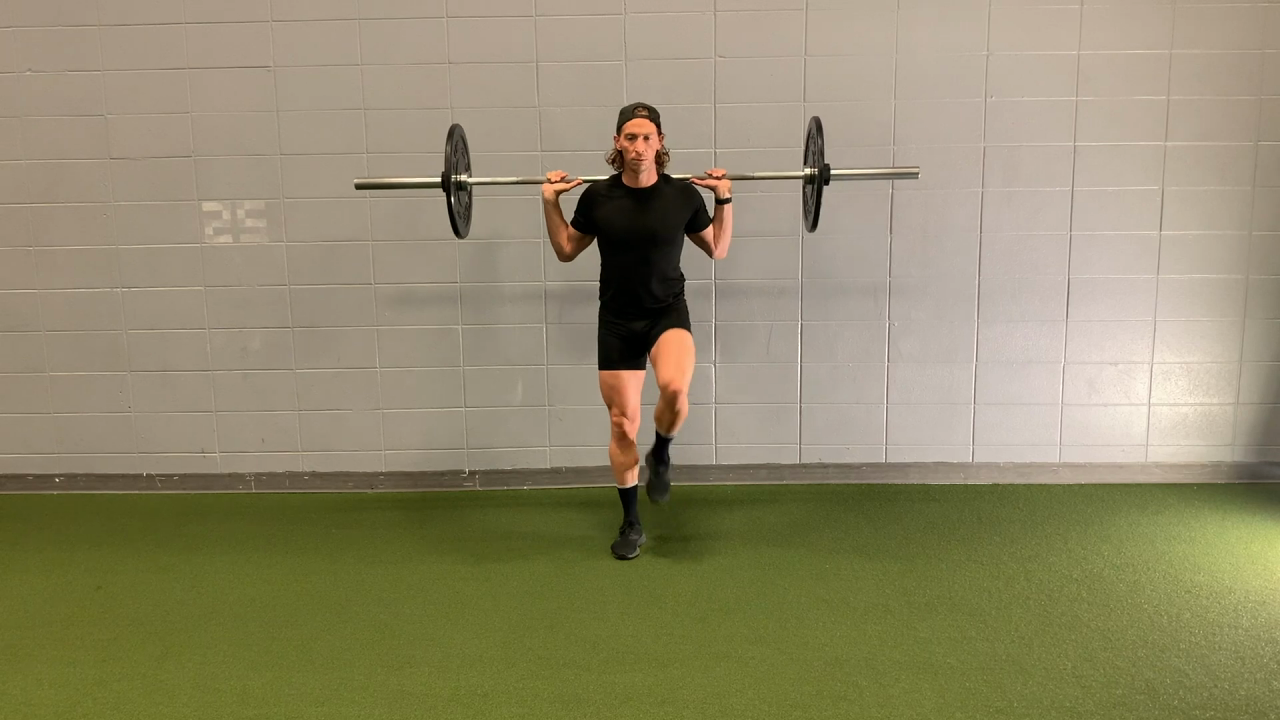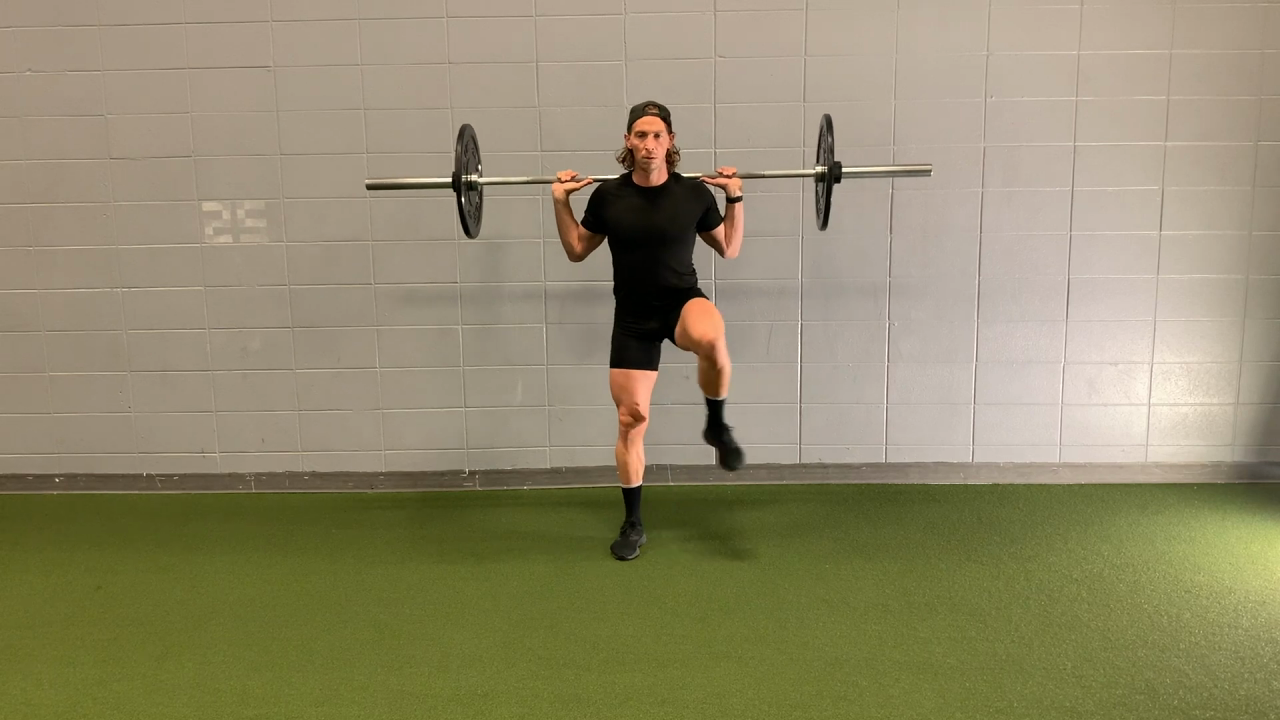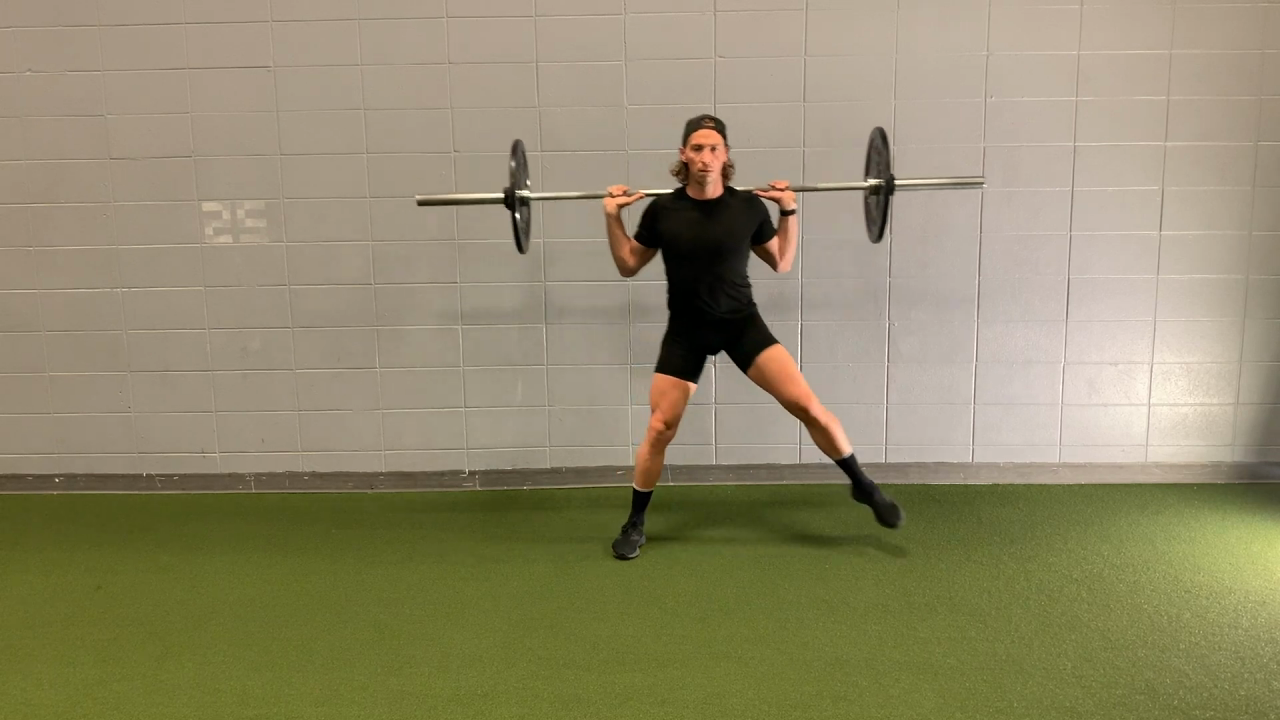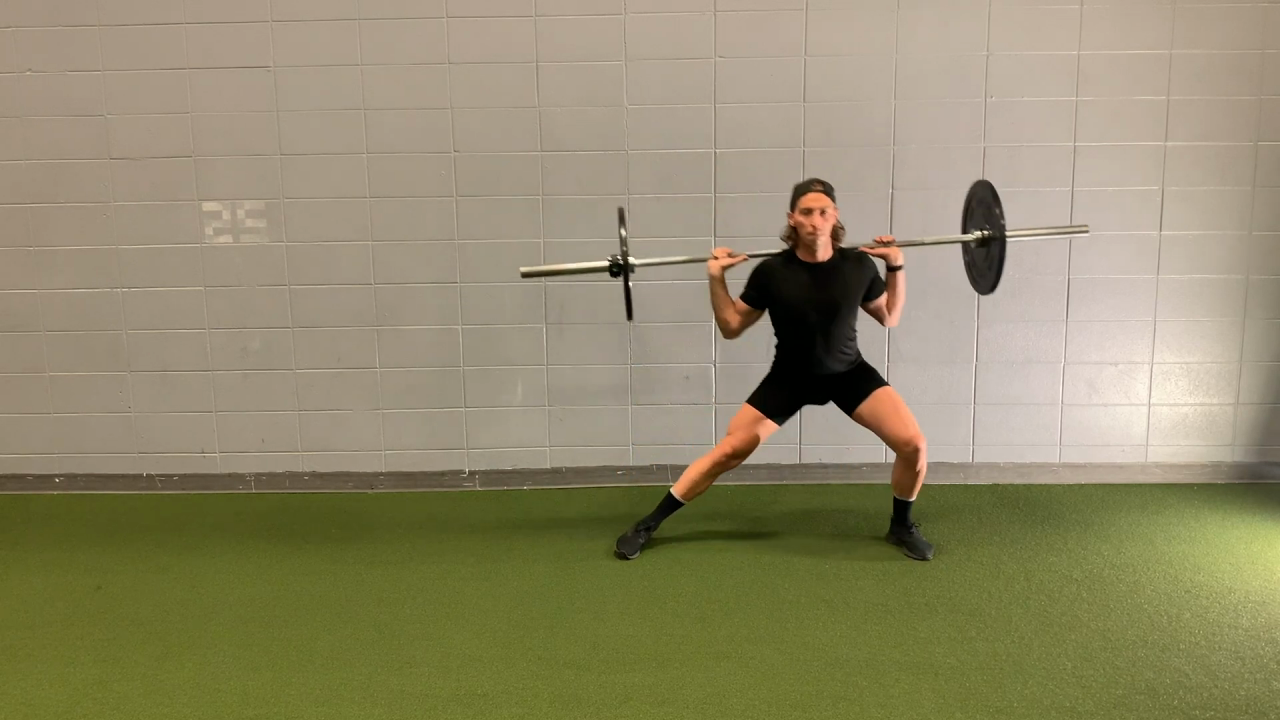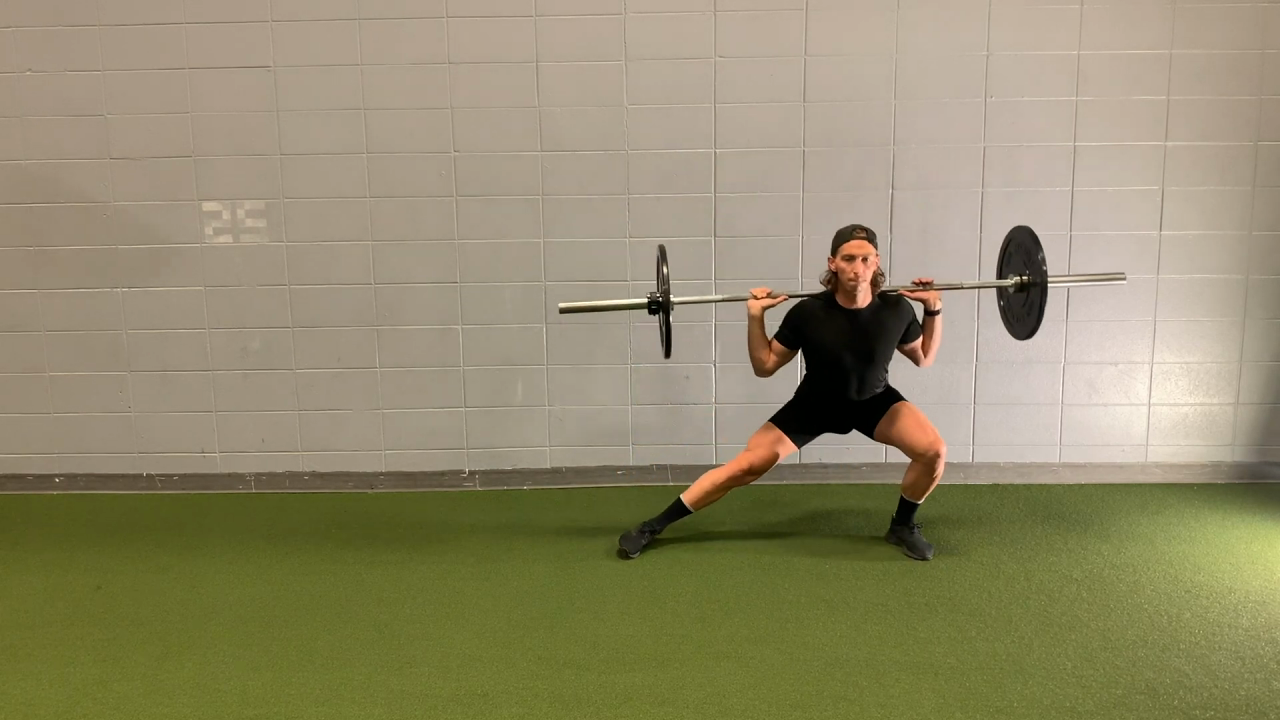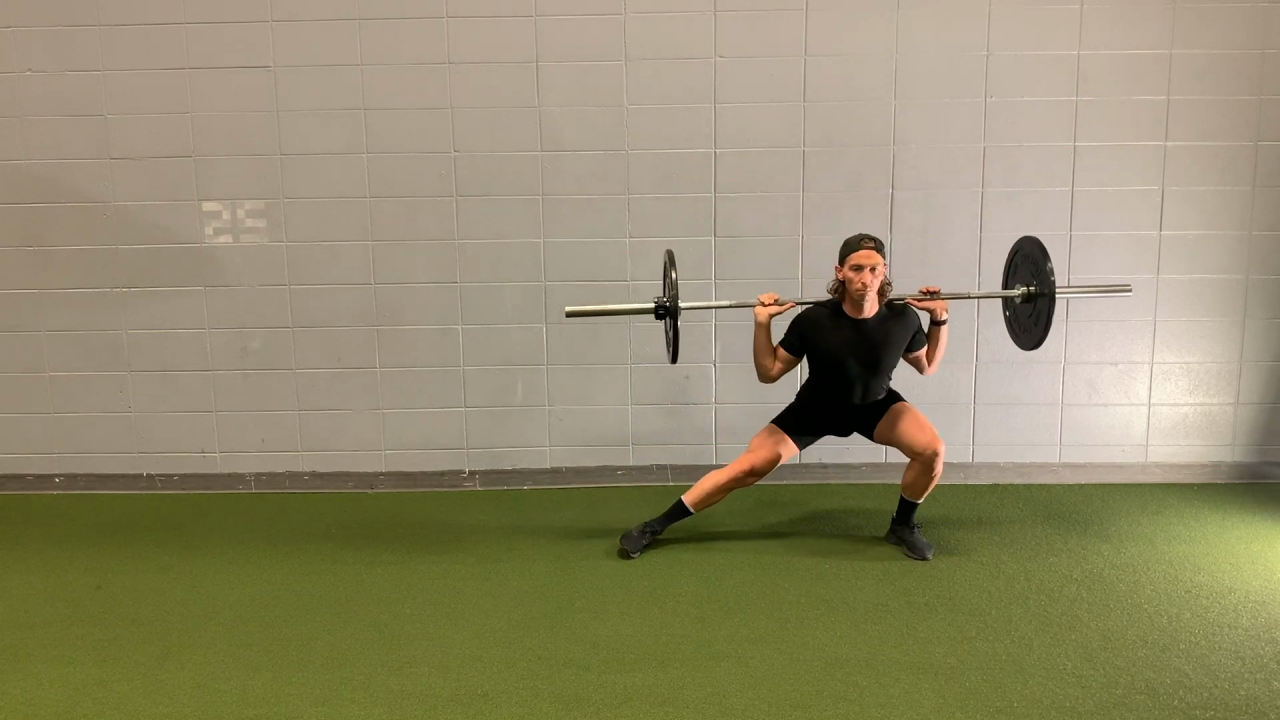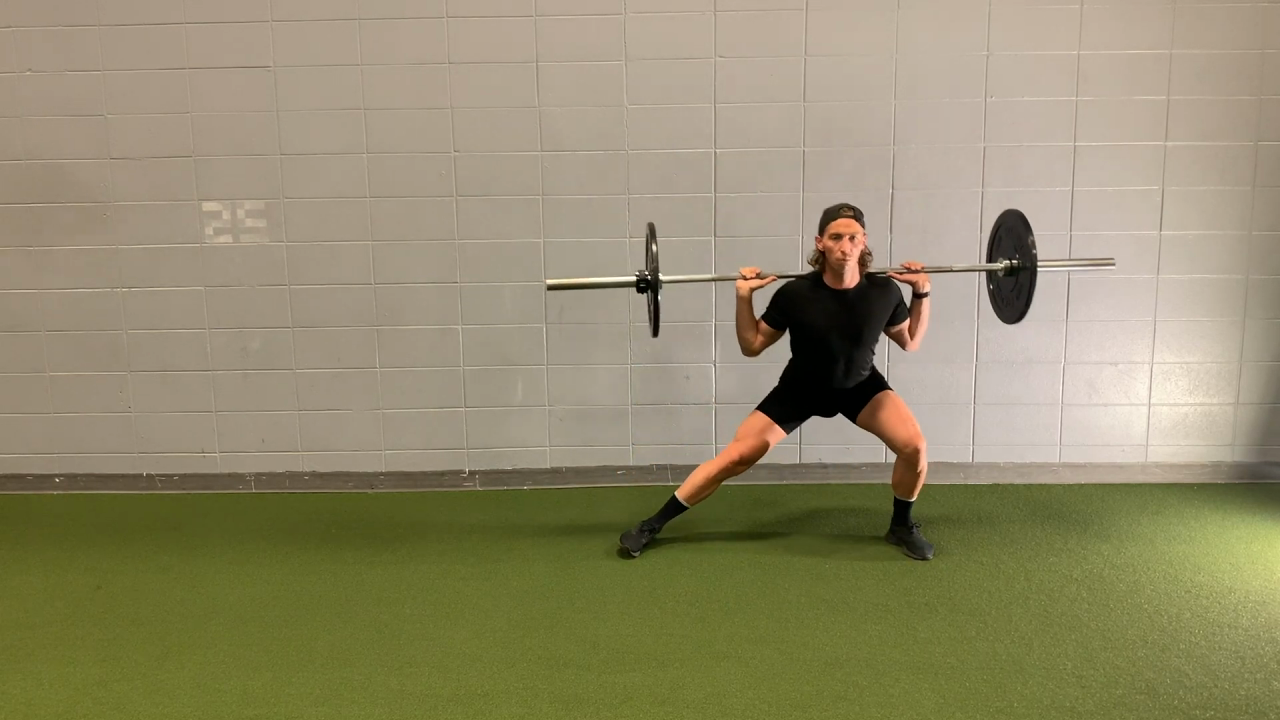
dt=0.4s
person 1, frame 1
left shoulder: (683, 195)
right shoulder: (597, 196)
left elbow: (717, 249)
right elbow: (566, 251)
left wrist: (724, 199)
right wrist: (550, 202)
left hip: (667, 312)
right hip: (617, 321)
left knee: (674, 387)
right knee: (622, 422)
left ankle: (659, 454)
right ankle: (631, 522)
person 1, frame 2
left shoulder: (693, 193)
right shoulder: (607, 196)
left elbow: (729, 248)
right elbow: (577, 250)
left wrist: (735, 197)
right wrist: (560, 201)
left hip: (683, 300)
right hip: (632, 317)
left knee: (711, 340)
right knee: (630, 422)
left ankle: (717, 426)
right ankle: (633, 524)
person 1, frame 3
left shoulder: (747, 206)
right shoulder: (662, 209)
left elbow: (781, 262)
right elbow: (628, 266)
left wrist: (788, 211)
right wrist: (612, 217)
left hip: (740, 322)
right hip: (686, 331)
left knee: (805, 404)
right knee: (660, 427)
left ankle: (863, 487)
right ankle: (634, 523)
person 1, frame 4
left shoulder: (857, 264)
right shoulder: (771, 272)
left elbow: (889, 317)
right elbow: (731, 327)
left wrist: (897, 266)
right wrist: (716, 278)
left hip: (848, 371)
right hip: (789, 377)
left knee: (912, 443)
right knee: (729, 451)
left ankle: (901, 525)
right ankle: (647, 525)
person 1, frame 5
left shoulder: (896, 309)
right shoulder: (808, 313)
left elbow: (923, 358)
right elbow: (764, 366)
left wrist: (934, 311)
right wrist: (755, 318)
left hip: (873, 400)
right hip: (813, 405)
left knee: (933, 450)
right knee: (745, 466)
left ankle: (902, 526)
right ankle: (653, 526)
person 1, frame 6
left shoulder: (903, 318)
right shoulder: (814, 320)
left elbow: (926, 365)
right elbow: (769, 372)
left wrist: (939, 321)
right wrist: (762, 324)
left hip: (874, 404)
right hip: (814, 408)
left knee: (931, 450)
right knee: (746, 468)
left ankle: (903, 526)
right ankle: (655, 526)
person 1, frame 7
left shoulder: (884, 291)
right shoulder: (796, 294)
left elbow: (910, 341)
right elbow: (752, 346)
left wrist: (922, 293)
right wrist: (744, 297)
left hip: (860, 385)
right hip: (799, 389)
left knee: (914, 446)
right knee: (735, 457)
left ankle: (902, 526)
right ankle: (653, 524)
